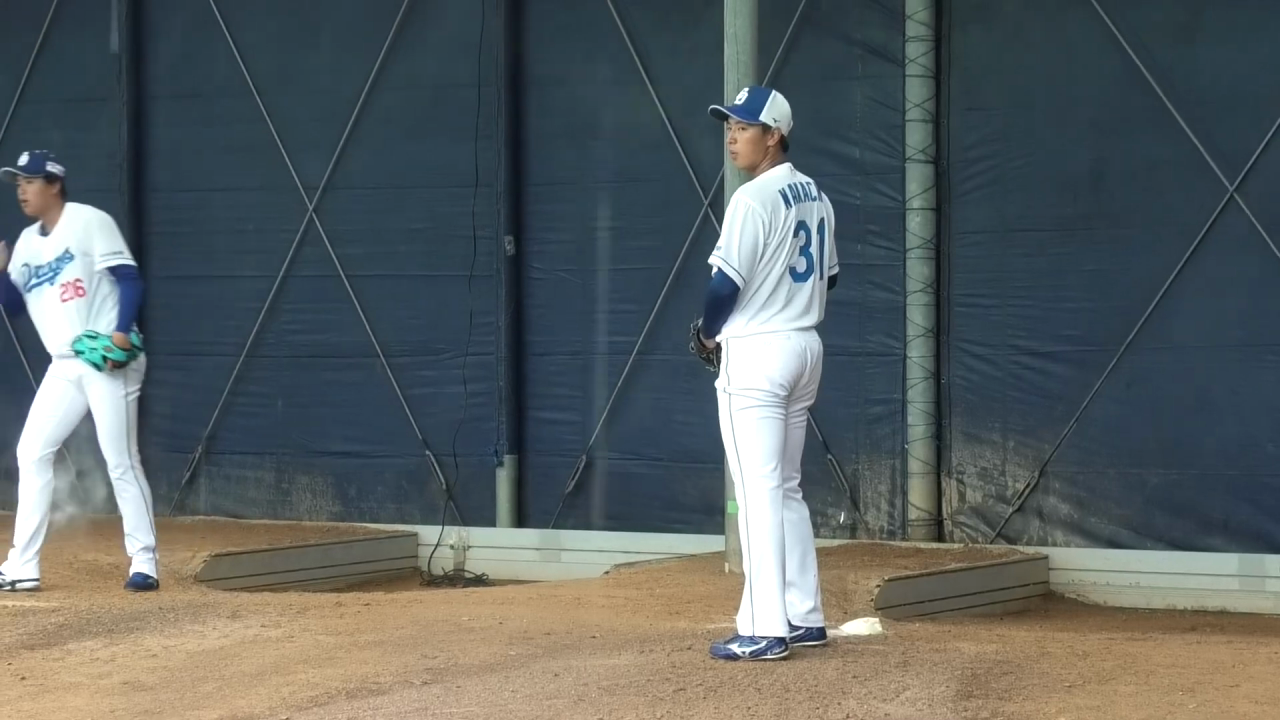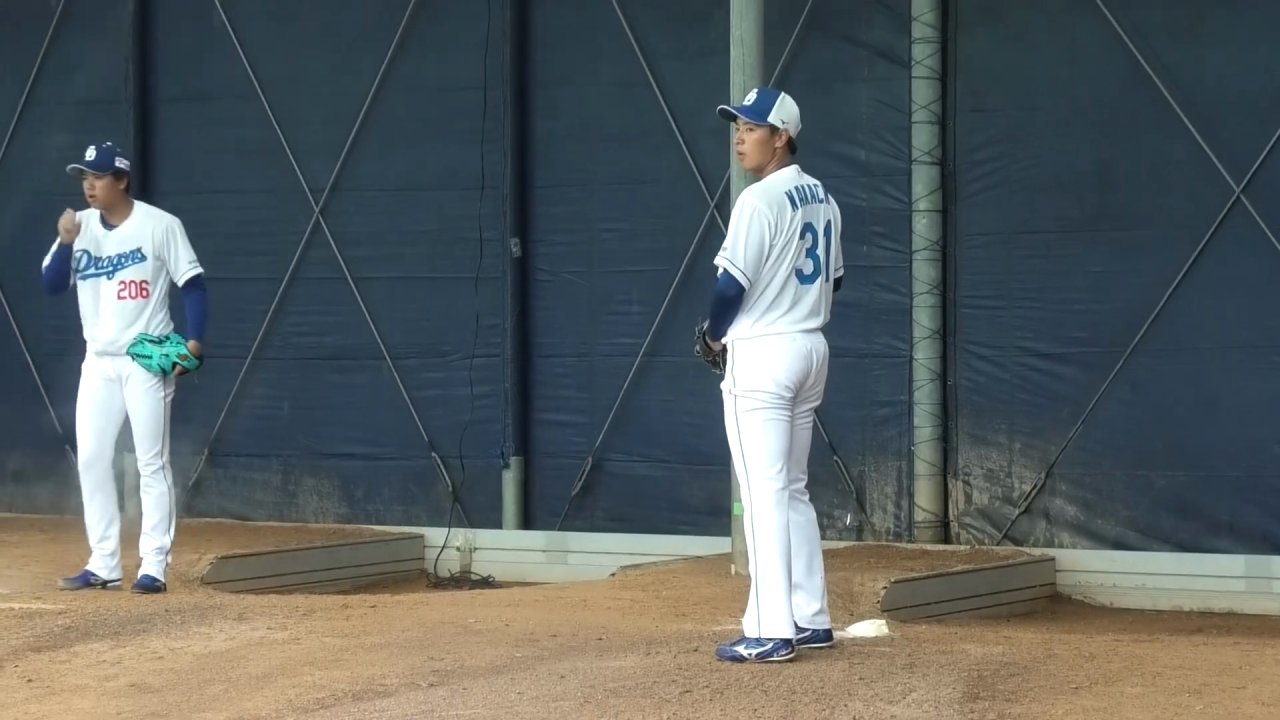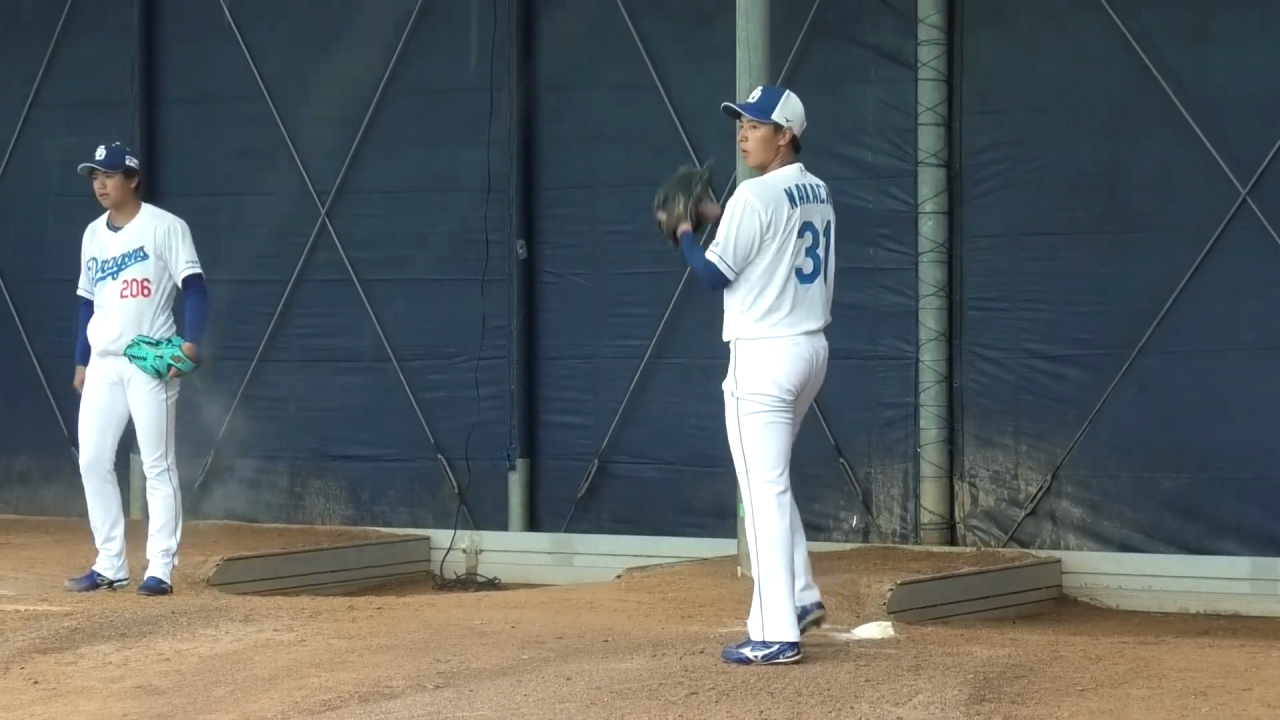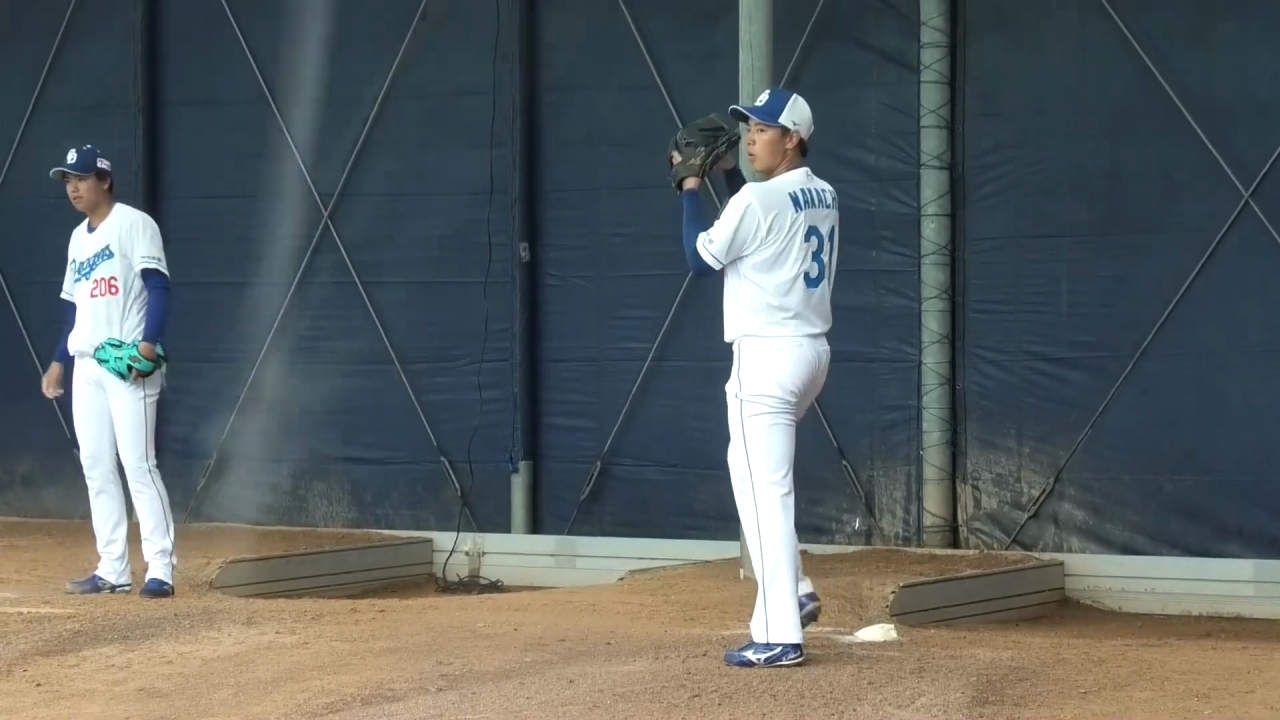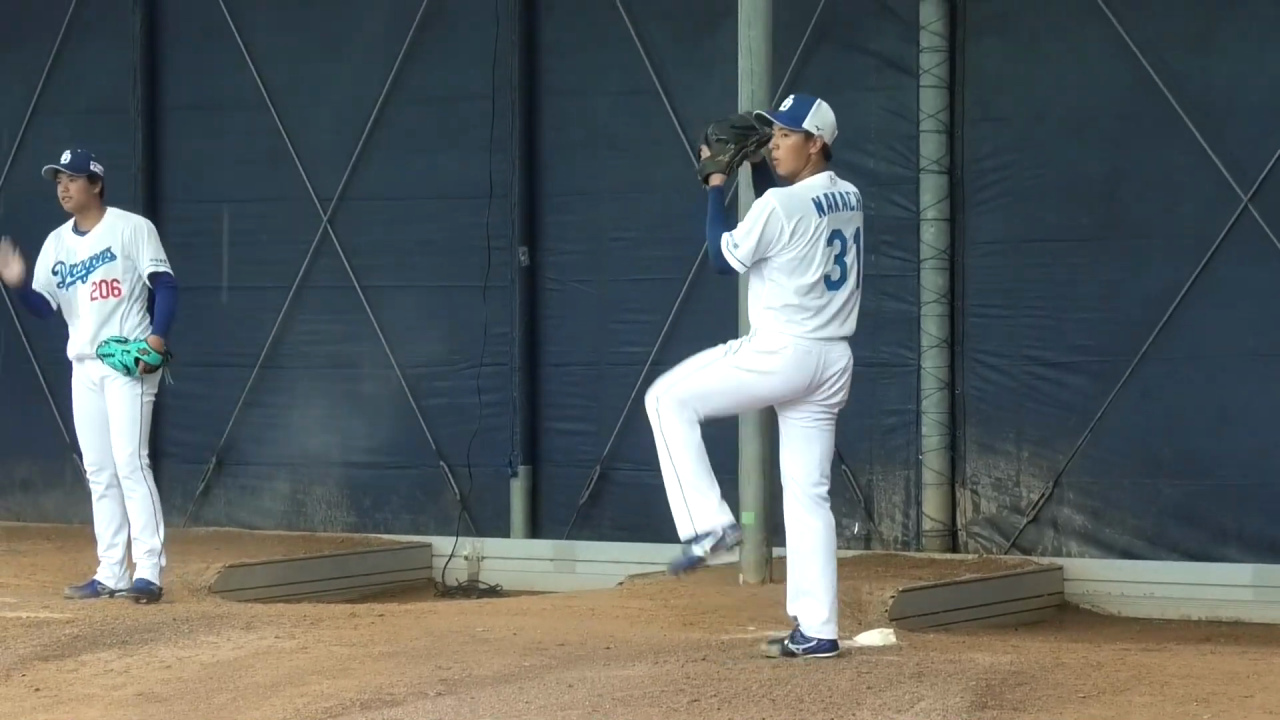
dt=0.4s
person 1, frame 1
left shoulder: (752, 199)
right shoulder: (814, 196)
left elbow: (724, 285)
right elbow: (829, 276)
left wrist: (706, 332)
left hip: (756, 355)
right hip: (805, 349)
left knee: (758, 492)
right knee: (784, 488)
left ankle: (765, 629)
right ankle: (804, 617)
person 1, frame 2
left shoulder: (758, 200)
right shoulder: (822, 199)
left elbow: (732, 286)
left wrist: (714, 334)
left hip: (762, 356)
right hip: (811, 350)
left knee: (764, 494)
right knee: (792, 492)
left ankle: (771, 632)
right ankle: (811, 619)
person 1, frame 3
left shoulder: (756, 194)
right shoulder: (817, 193)
left elbow: (714, 273)
left wrist: (686, 232)
right wrist: (720, 219)
left hip: (765, 355)
right hip: (810, 349)
left knee: (764, 491)
right knee: (771, 483)
left ankle: (776, 634)
right ankle: (799, 596)
person 1, frame 4
left shoulder: (758, 198)
right shoulder: (823, 196)
left elbow: (700, 257)
left wrist: (691, 186)
right wrist: (729, 173)
left hip: (768, 356)
right hip: (812, 354)
left knee: (765, 494)
right knee: (756, 476)
left ankle: (779, 637)
right ankle: (796, 597)
person 1, frame 5
left shoulder: (781, 205)
right shoulder: (849, 198)
left elbow: (723, 258)
left wrist: (716, 184)
right wrist: (756, 167)
left hip: (779, 354)
right hip: (832, 361)
left knee: (667, 400)
right knee: (808, 494)
left ankle: (709, 525)
right ankle: (816, 630)
person 2, frame 1
left shoulder: (90, 221)
left elbow: (128, 277)
left wrist: (123, 332)
left hip: (109, 361)
right hip: (64, 365)
left knee: (120, 461)
left ankle: (144, 562)
person 2, frame 2
left shoulder: (161, 225)
right shoulder: (79, 225)
left elbow: (193, 285)
right elbow: (52, 280)
left wrist: (194, 340)
right wrist: (64, 244)
right hip: (99, 361)
left knee: (152, 464)
right knee: (91, 460)
left ankle: (154, 566)
right ankle: (104, 564)
person 2, frame 3
left shoulder: (166, 226)
right shoulder: (92, 234)
left elbow: (194, 288)
right elbow: (88, 302)
left wrist: (191, 343)
right wrist: (81, 361)
right hip: (102, 364)
left knee: (157, 465)
right knee: (92, 461)
left ankle: (161, 568)
right ankle: (110, 565)
person 2, frame 4
left shoulder: (135, 224)
right shoulder: (78, 237)
left elbow: (158, 286)
left wrist: (148, 343)
right wrist: (59, 361)
left hip: (129, 364)
right hip: (86, 366)
left knee: (137, 463)
right knee: (97, 467)
left ankle: (160, 568)
right ankle: (114, 569)
person 2, frame 5
left shoulder: (133, 227)
right shoulder: (56, 241)
left elbow: (164, 284)
right elbow: (43, 304)
left wrist: (158, 336)
right hip: (84, 368)
left knee: (130, 464)
right knee: (98, 473)
left ankle: (147, 571)
right ankle: (111, 572)
